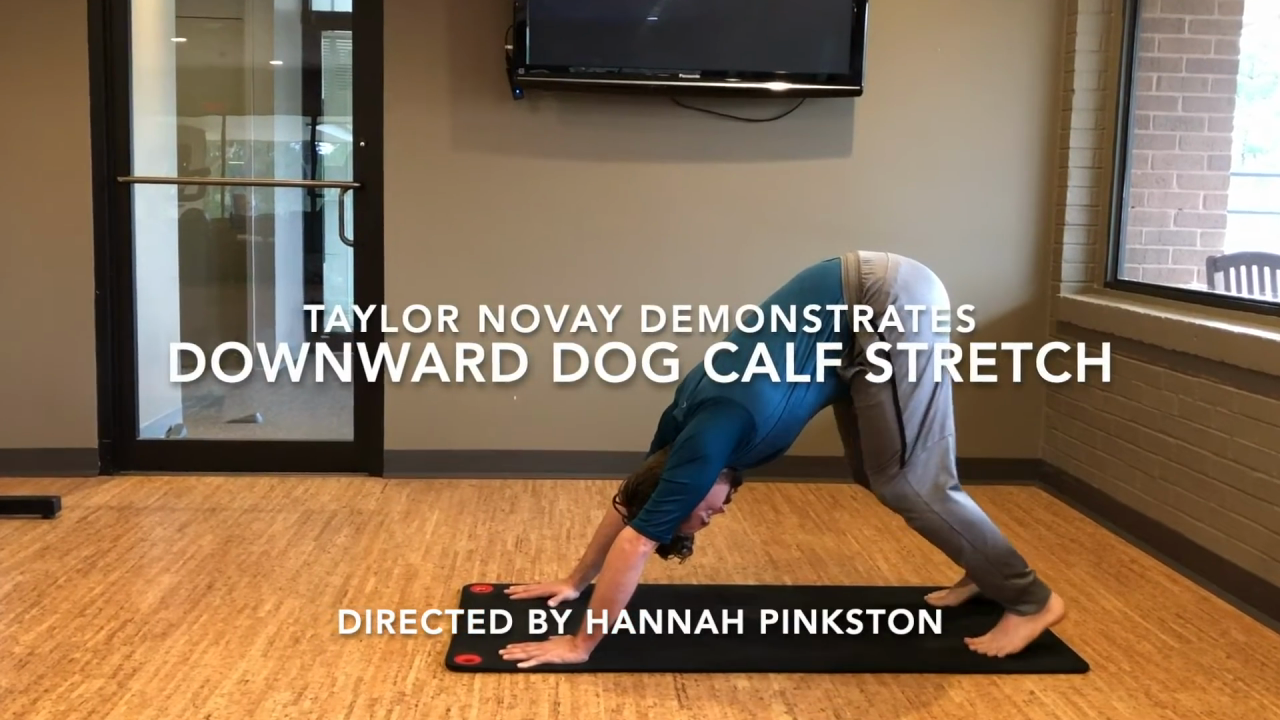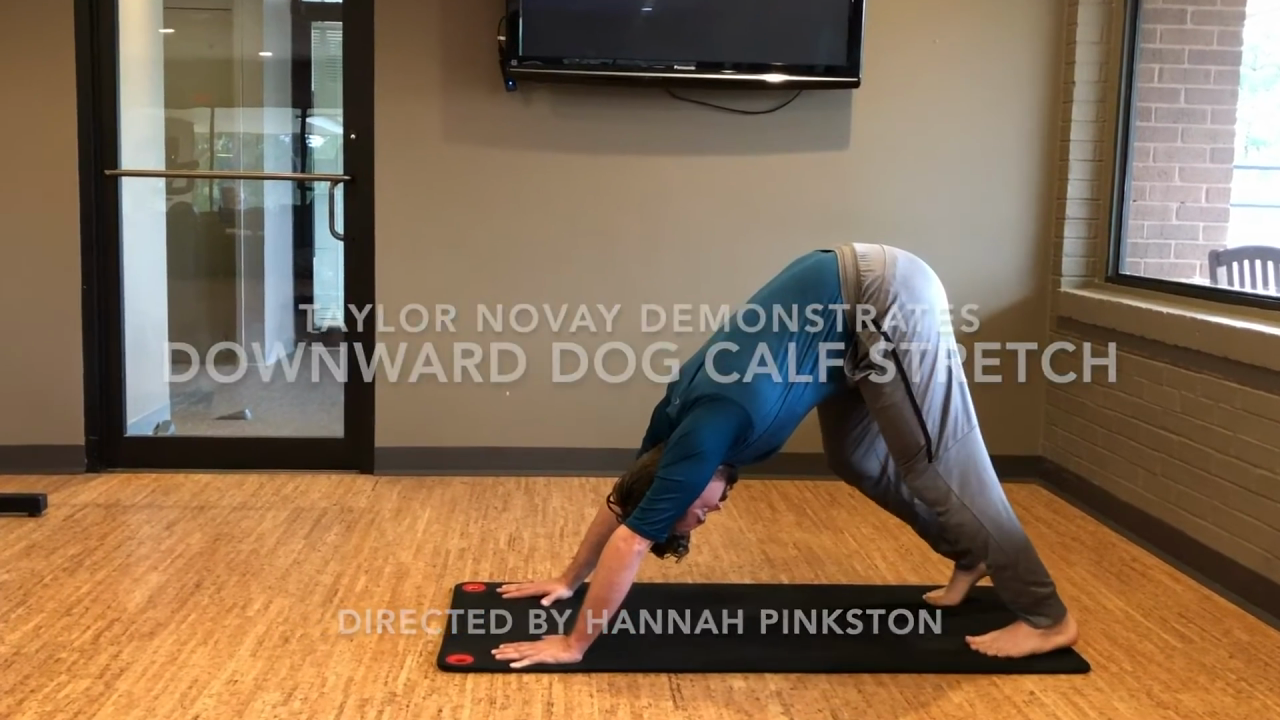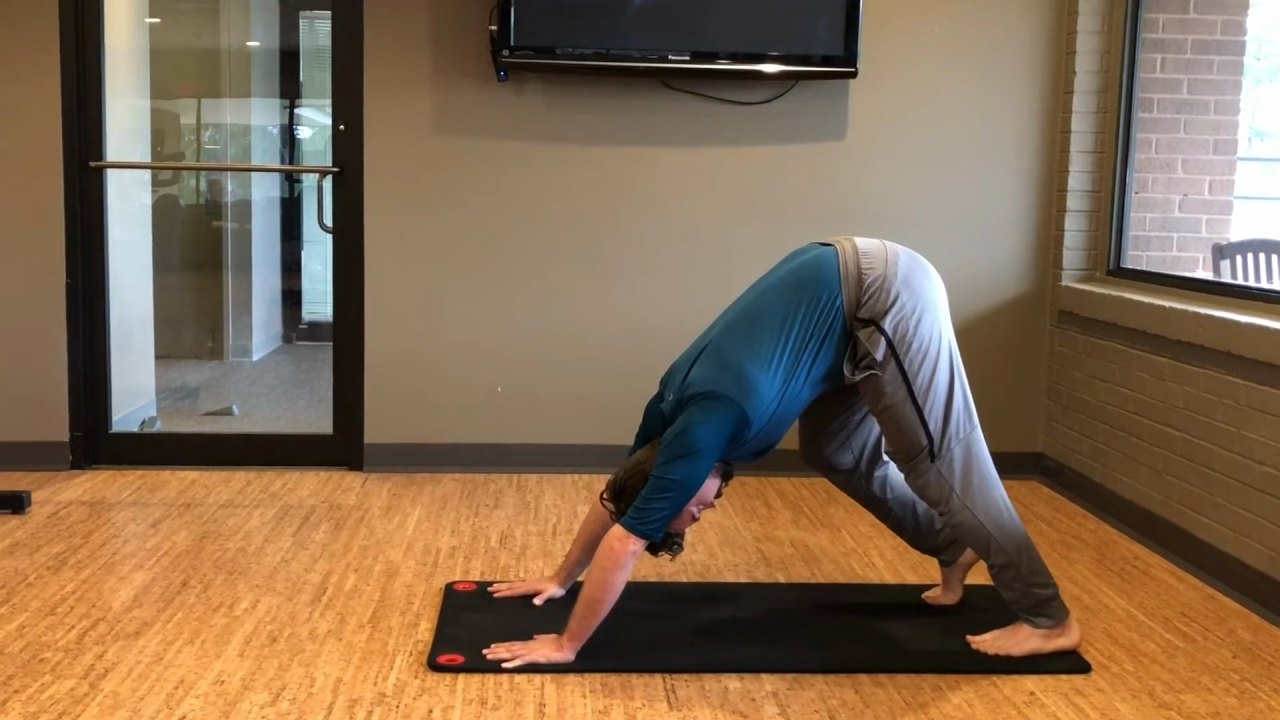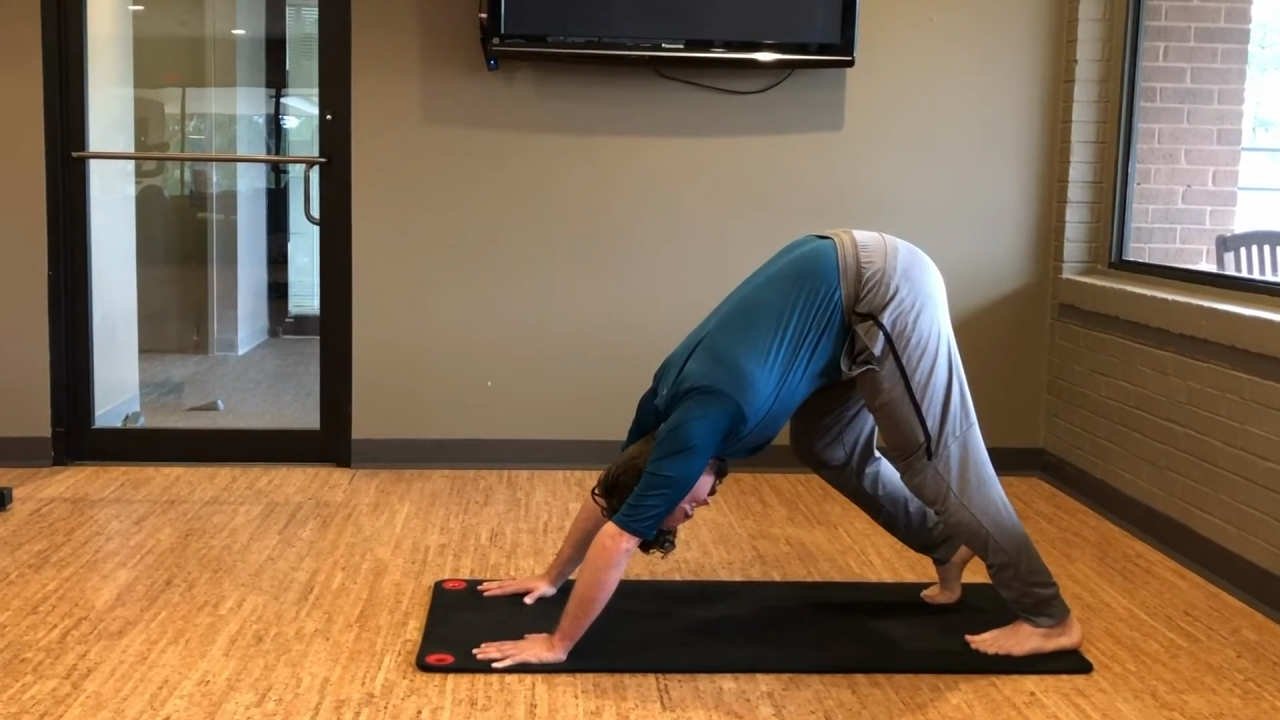
dt=0.5s
person 1, frame 1
left shoulder: (708, 440)
right shoulder: (686, 418)
left elbow: (635, 543)
right elbow: (629, 502)
left wrist: (580, 644)
right wrist: (575, 581)
left hip: (890, 301)
right hip: (869, 297)
left knee: (906, 482)
right knee: (874, 469)
left ankle: (1030, 600)
right ankle: (987, 571)
person 1, frame 2
left shoulder: (705, 433)
right shoulder: (679, 411)
left elbow: (630, 542)
right elbow: (621, 499)
left wrist: (573, 645)
right wrist: (568, 580)
left hip: (886, 298)
right hip: (854, 294)
left knee: (937, 467)
right knee: (859, 462)
left ankle: (1046, 617)
right ankle: (972, 555)
person 1, frame 3
left shoulder: (701, 430)
right shoulder: (672, 407)
left elbow: (624, 541)
right elbow: (616, 496)
left wrist: (566, 644)
right wrist: (560, 579)
left hip: (884, 296)
right hip: (850, 283)
left knee: (939, 463)
right knee: (836, 456)
left ankle: (1048, 618)
right ankle: (954, 549)
person 1, frame 4
left shoulder: (696, 426)
right shoulder: (666, 402)
left elbow: (617, 539)
right elbow: (607, 493)
left wrist: (557, 644)
right wrist: (551, 577)
left hip: (883, 290)
right hip: (846, 280)
left knee: (934, 462)
right knee: (828, 452)
left ankle: (1048, 618)
right ankle: (949, 547)
